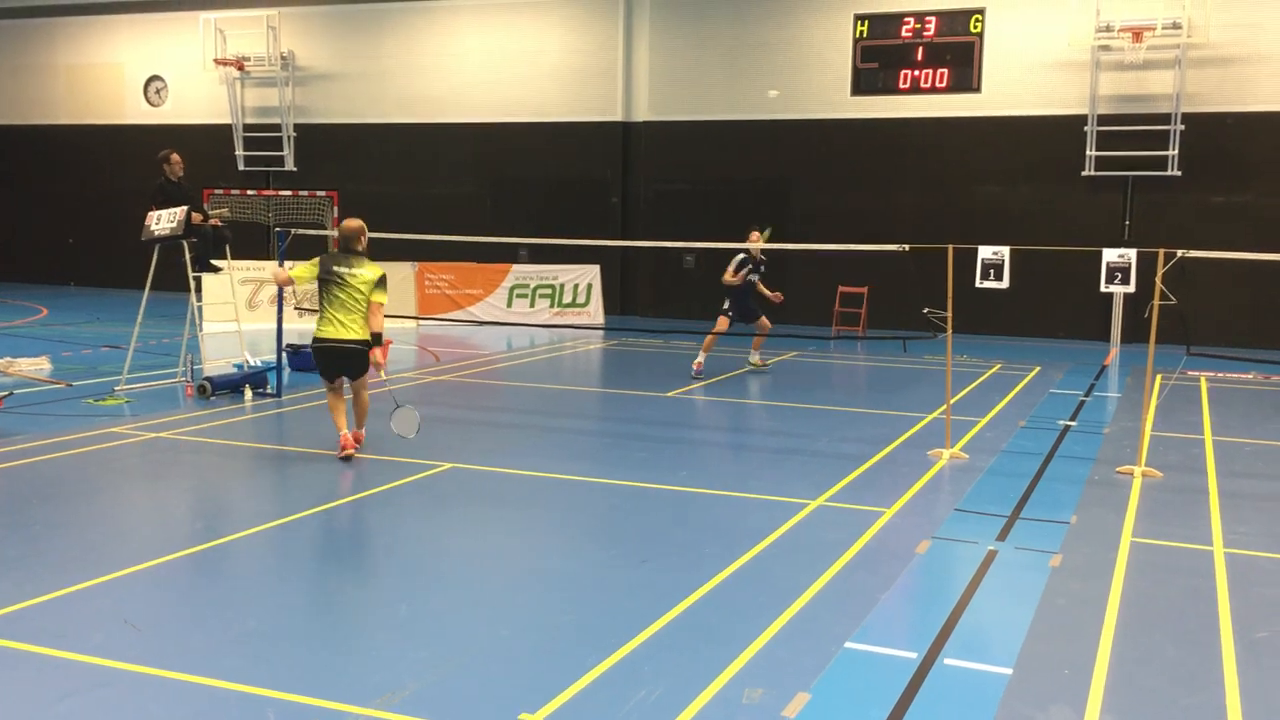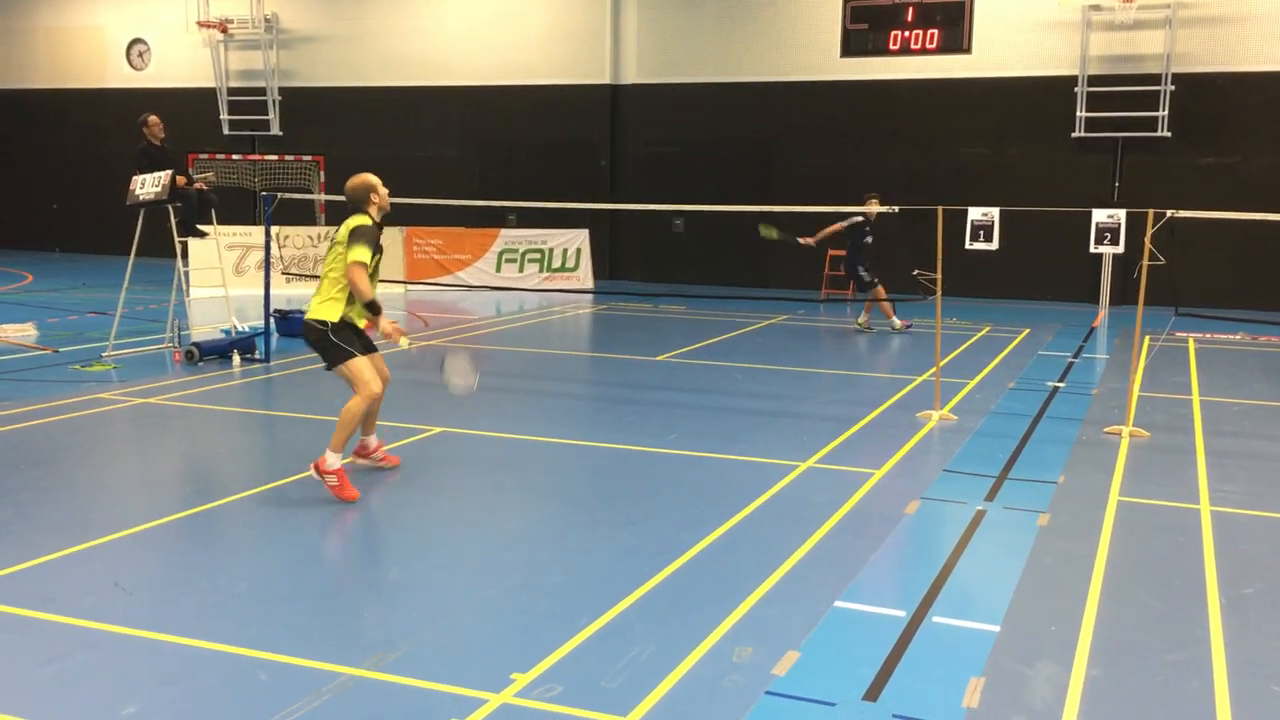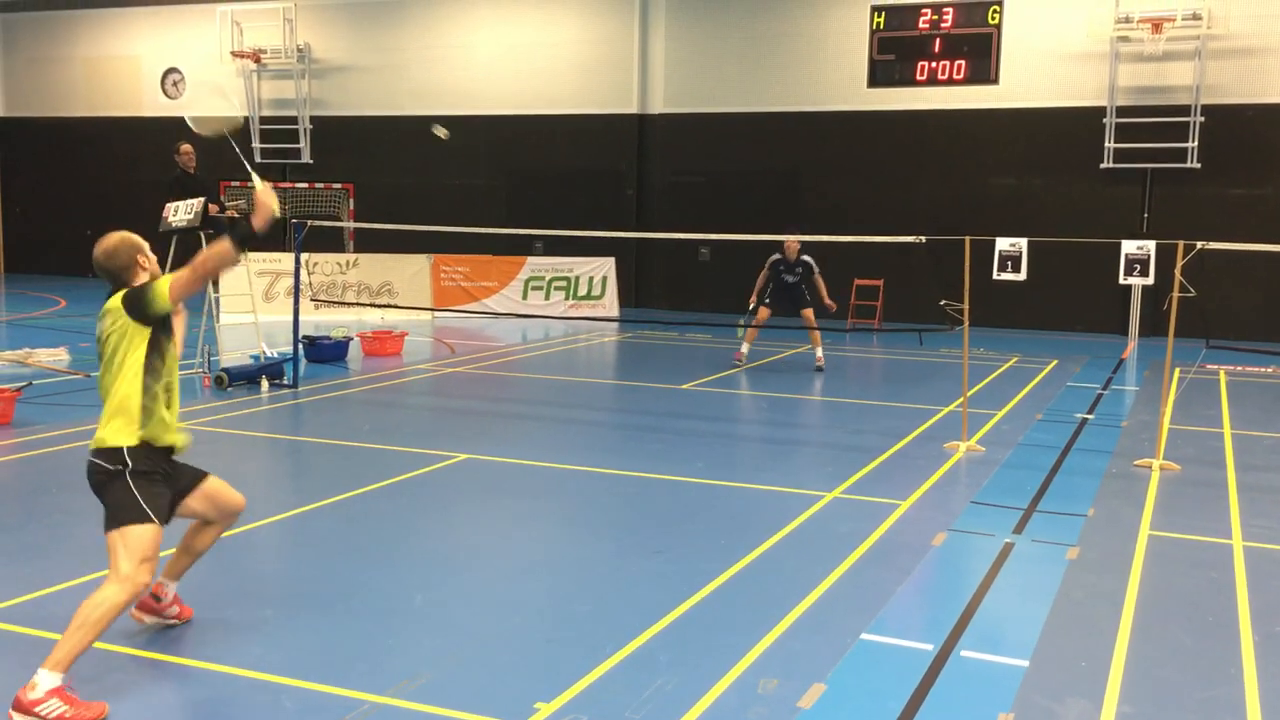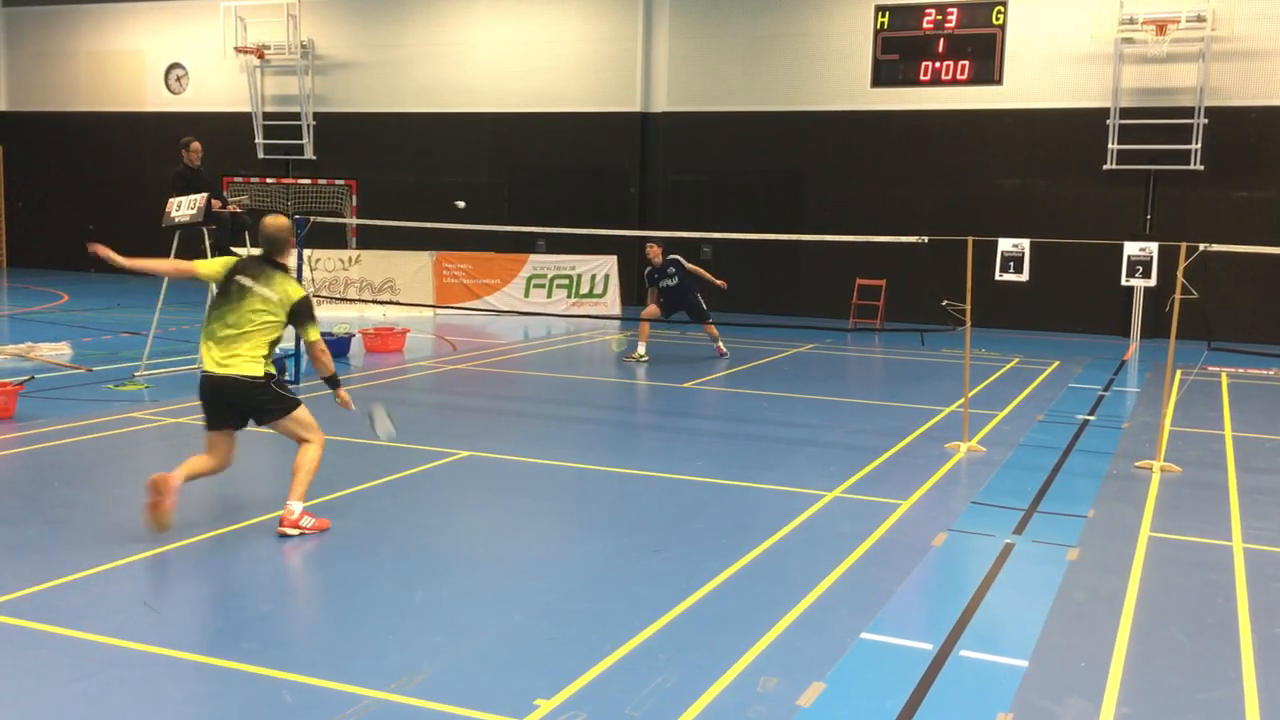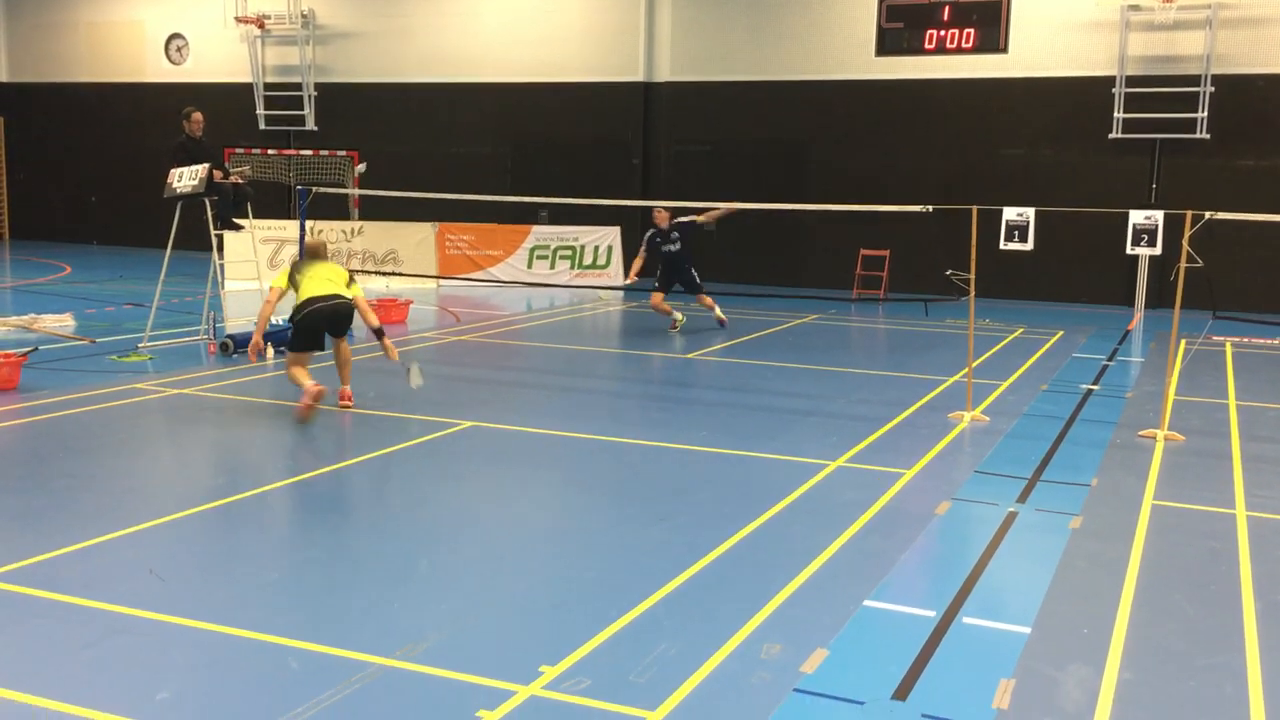
dt=1s
person 1, frame 1
left shoulder: (325, 262)
right shoulder: (376, 272)
left elbow: (286, 279)
right elbow: (376, 311)
left wrist: (278, 273)
right wrist: (377, 347)
left hip: (325, 341)
right hip: (357, 342)
left knee: (334, 390)
right knee: (359, 388)
left ankle: (345, 437)
right ankle: (358, 433)
person 1, frame 2
left shoulder: (353, 227)
right shoulder: (365, 228)
right elbow: (357, 276)
left wrist: (370, 316)
right wrist: (379, 316)
left hip: (343, 321)
right hip: (330, 324)
left knee: (381, 377)
right knee: (369, 390)
left ankle: (367, 446)
right ankle: (329, 463)
person 1, frame 3
left shoulder: (130, 322)
right shoulder: (130, 303)
right elbow: (197, 271)
left wrist: (172, 328)
right wrist: (251, 227)
left hip: (149, 456)
right hip: (126, 461)
left knee: (228, 506)
right knee: (129, 576)
left ankle: (160, 594)
person 1, frame 4
left shoulder: (235, 267)
right shoulder: (295, 294)
left elbow: (181, 268)
right elbow: (317, 349)
left wrist: (121, 261)
right wrist: (336, 388)
left hip: (213, 378)
right hip: (251, 378)
left knee: (217, 459)
right knee: (312, 439)
left ankle: (170, 480)
right ankle: (293, 514)
person 1, frame 5
left shoulder: (293, 269)
right shoulder: (340, 270)
left elbow: (270, 301)
right elbow: (363, 306)
left wrist: (257, 334)
right wrist: (382, 337)
left hip: (310, 309)
right hip: (341, 305)
left knee: (294, 367)
right knee: (340, 341)
left ankle: (310, 388)
right ankle: (346, 392)
